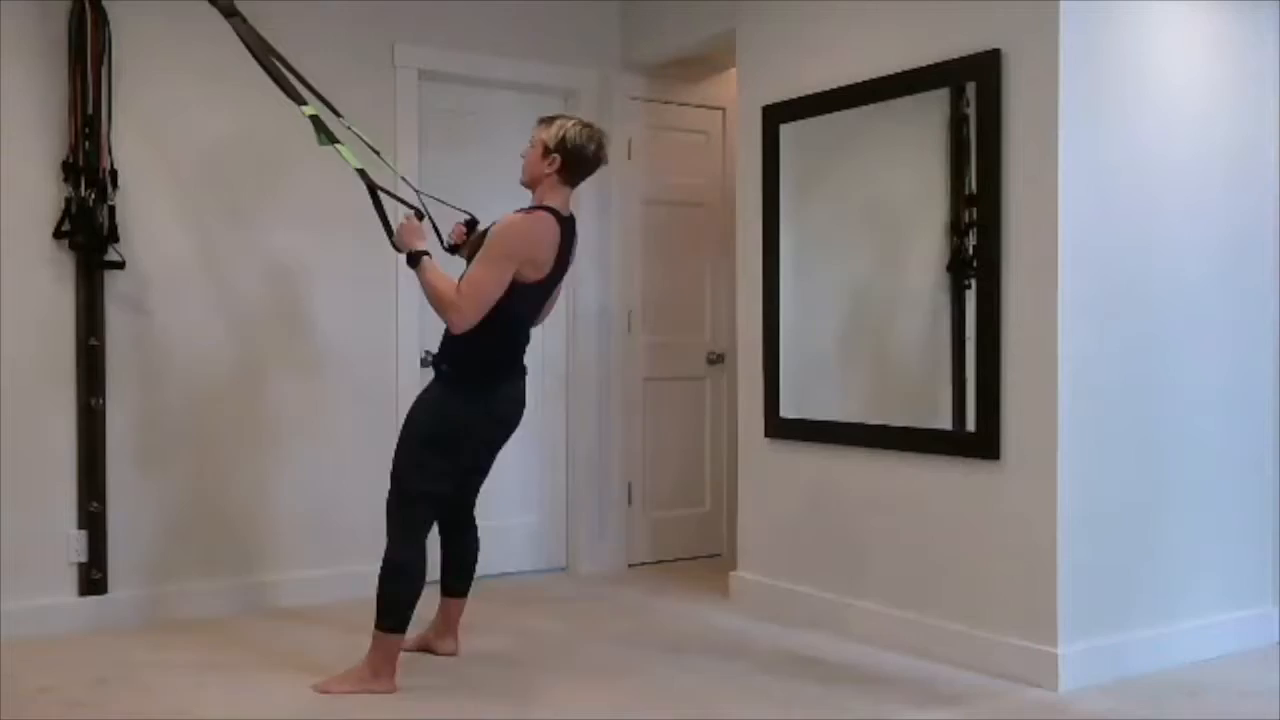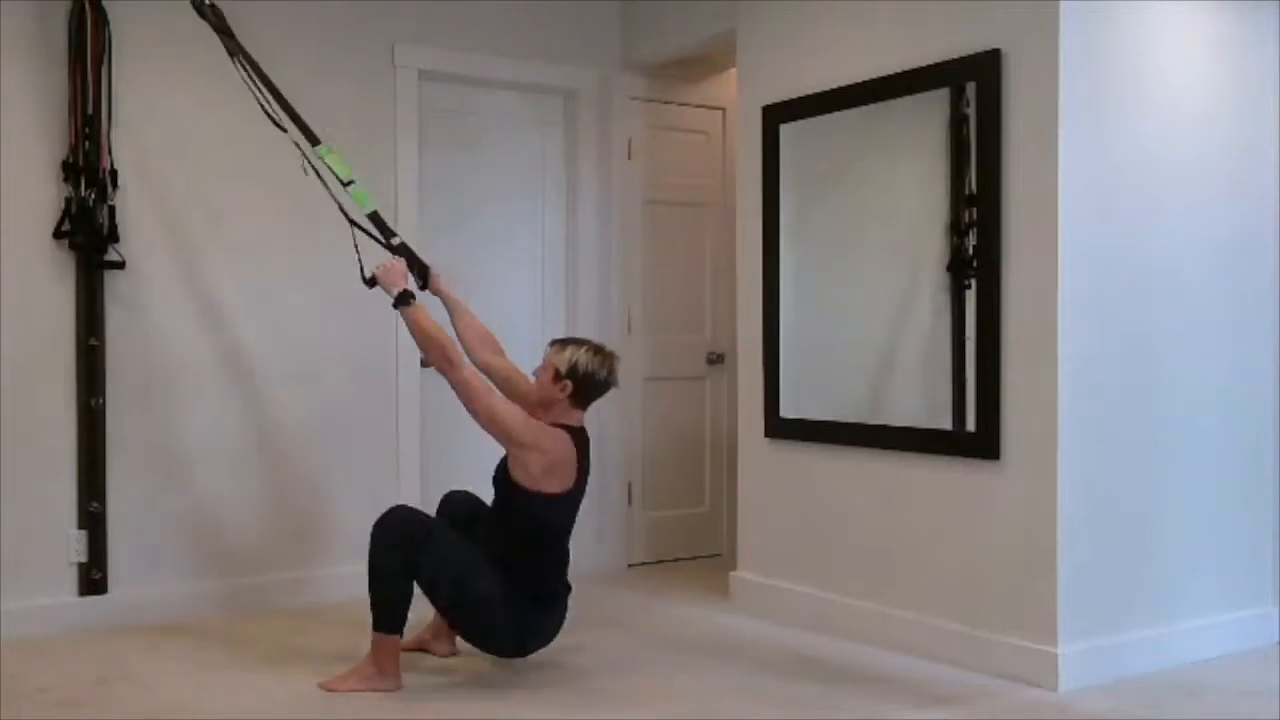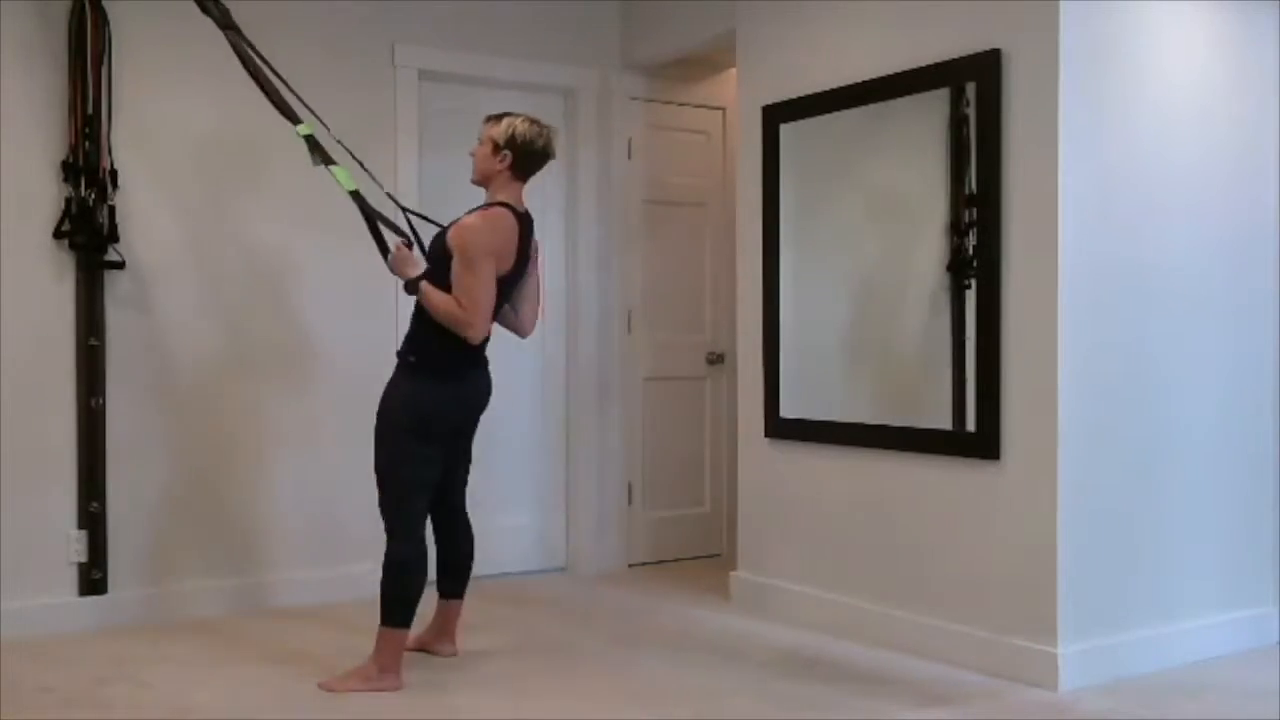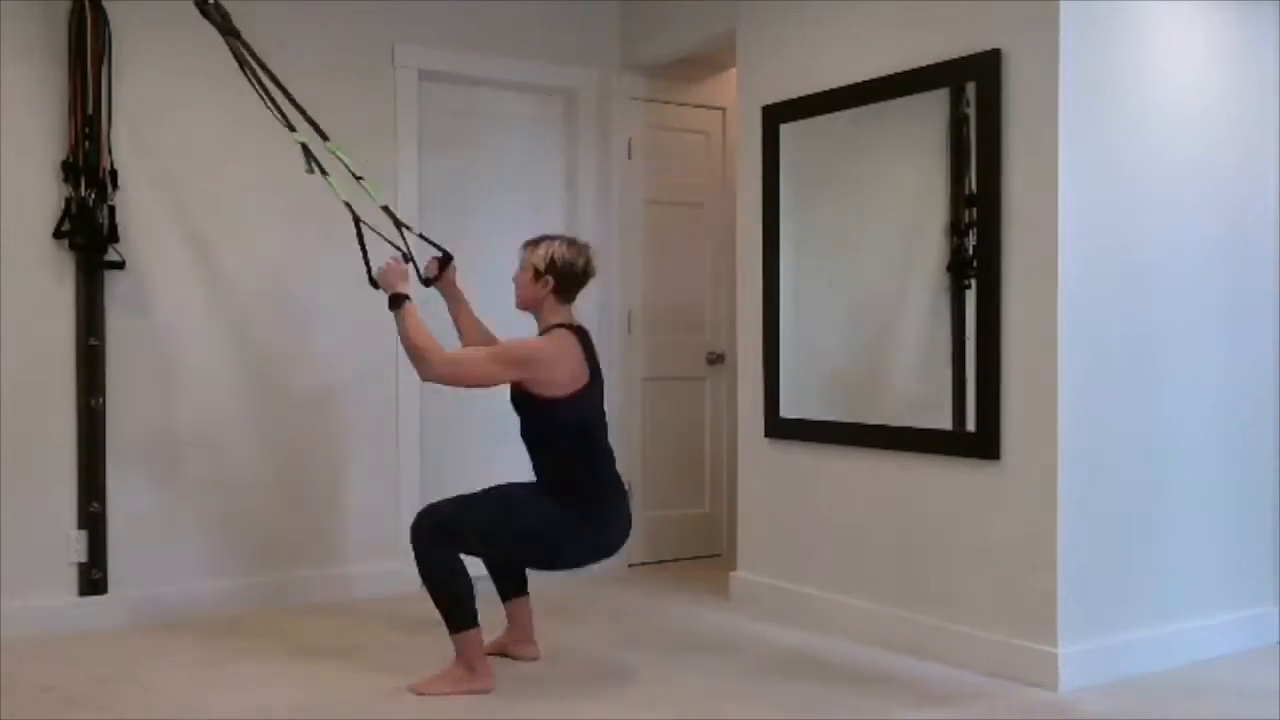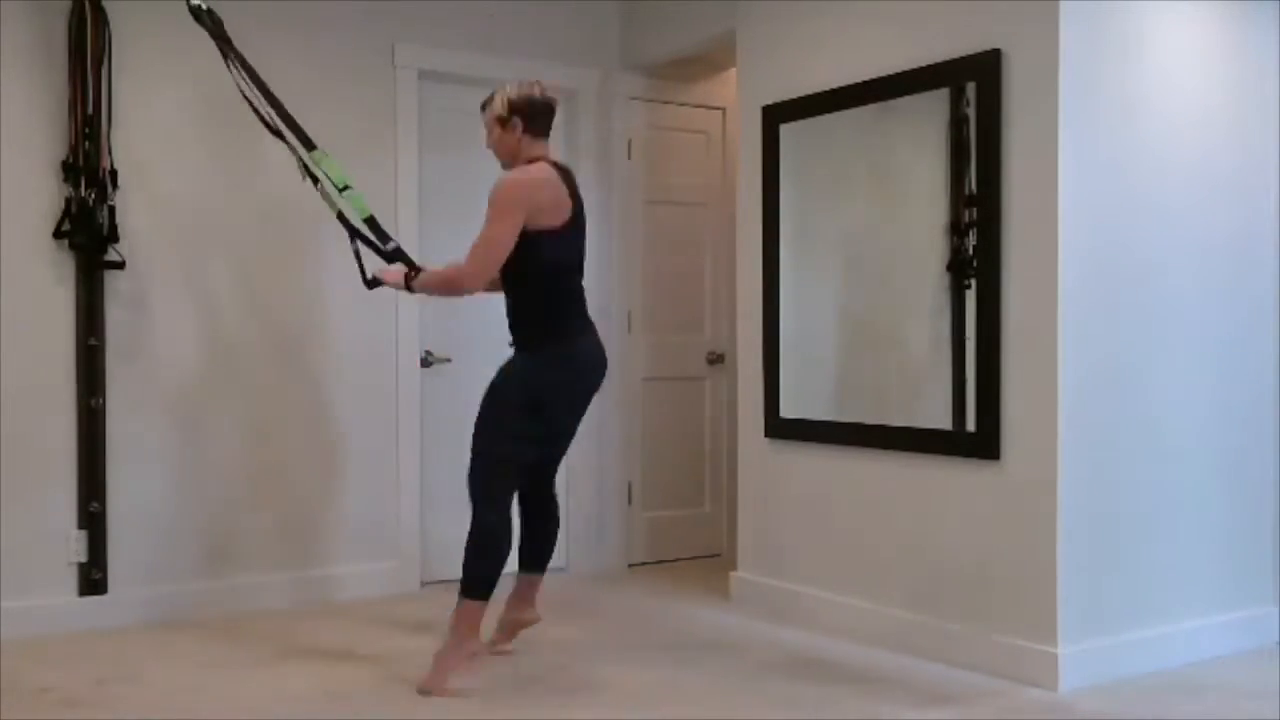
dt=1s
person 1, frame 1
left shoulder: (522, 228)
right shoulder: (562, 230)
left elbow: (459, 315)
left wrist: (417, 252)
right wrist: (476, 252)
left hip: (461, 396)
right hip: (501, 395)
left knee: (407, 522)
right knee: (455, 510)
left ankle: (380, 668)
right ankle: (444, 632)
person 1, frame 2
left shoulder: (542, 441)
right shoulder: (564, 429)
left elbow: (454, 366)
right elbow: (491, 359)
left wrist: (403, 294)
right wrist: (443, 292)
right hip: (532, 598)
left knee: (395, 527)
right knee: (456, 509)
left ankle: (382, 667)
right ankle: (440, 634)
person 1, frame 3
left shoulder: (482, 228)
right shoulder: (518, 225)
left elbow: (472, 326)
right elbow: (521, 321)
left wrist: (415, 277)
left hip: (427, 388)
right hip: (462, 386)
left knee: (406, 518)
right knee: (446, 508)
left ankle: (384, 668)
right ankle: (442, 632)
person 1, frame 4
left shoulder: (543, 354)
right shoulder: (566, 342)
left elbow: (440, 368)
right elbow: (489, 356)
left wrist: (400, 297)
right wrist: (451, 291)
left hip: (580, 520)
right hip: (601, 511)
left knee: (433, 529)
right knee: (487, 521)
left ankle: (468, 670)
right ankle: (520, 637)
person 1, frame 5
left shoulder: (523, 183)
right shoulder: (557, 181)
left elbow: (472, 278)
left wrist: (408, 277)
right wrist: (427, 274)
left hip: (550, 363)
right hip: (575, 357)
left knee: (488, 491)
right knee: (533, 477)
left ankle: (467, 637)
right ankle: (525, 599)
